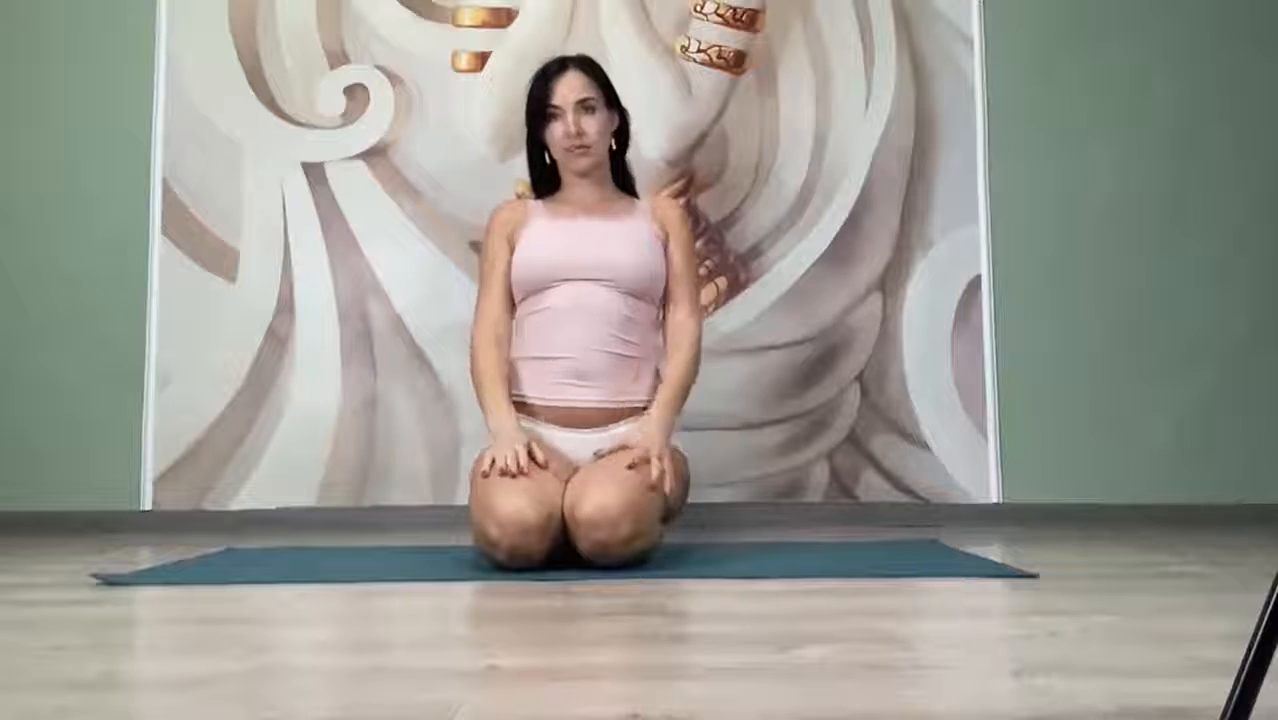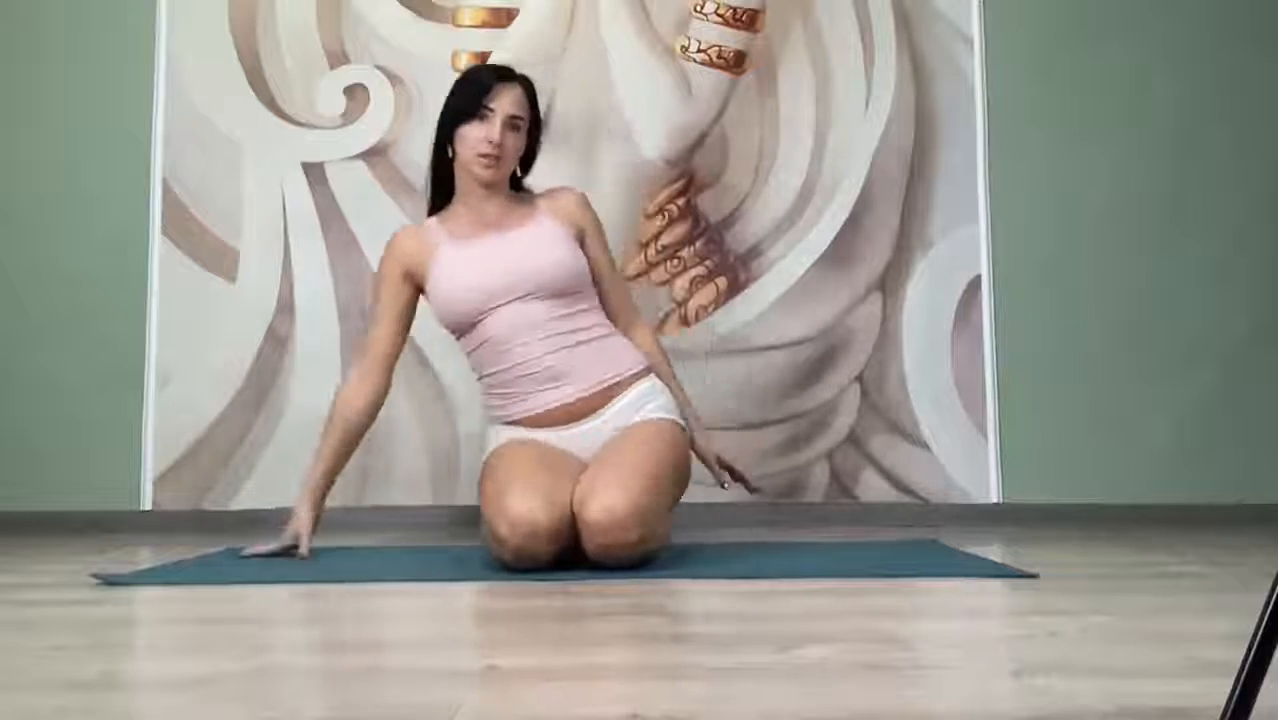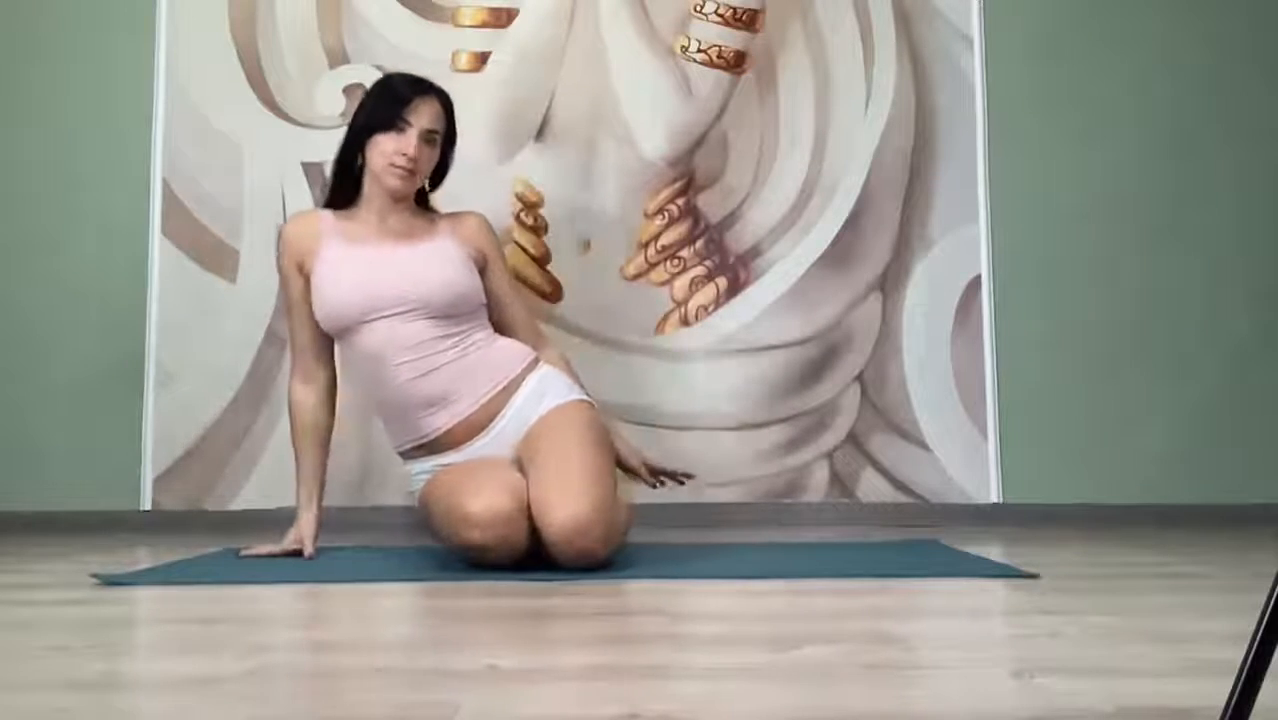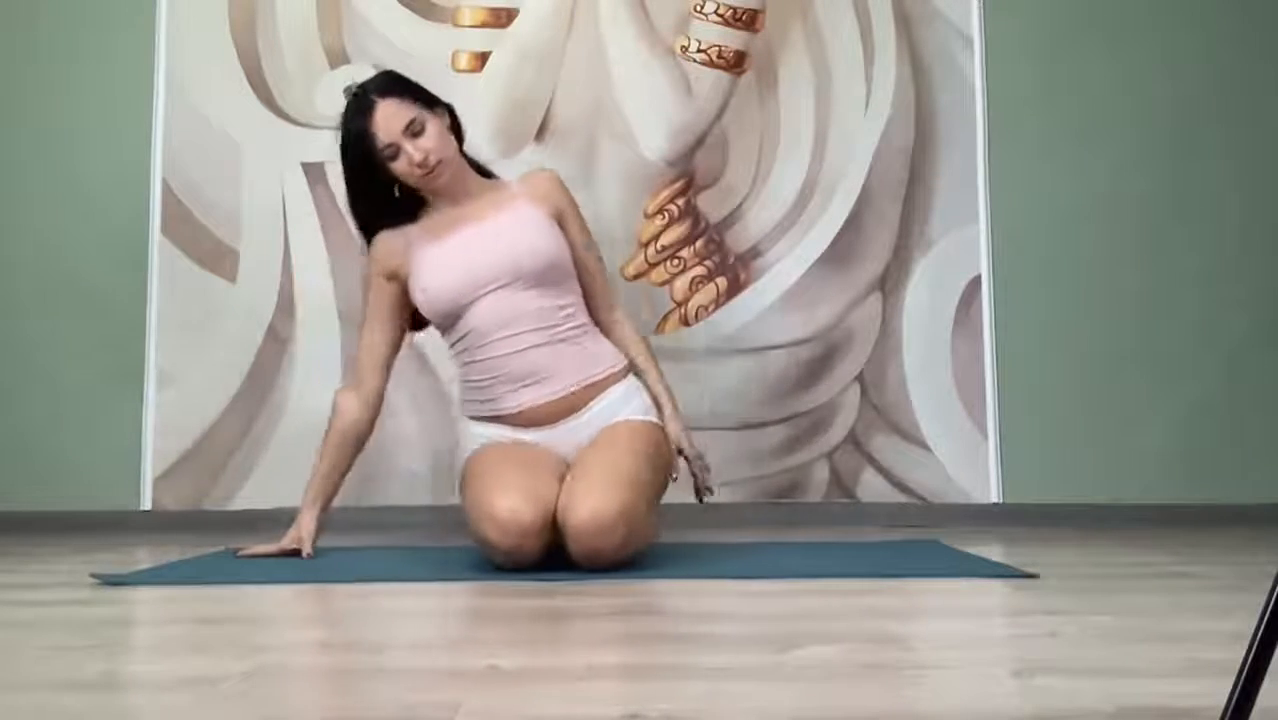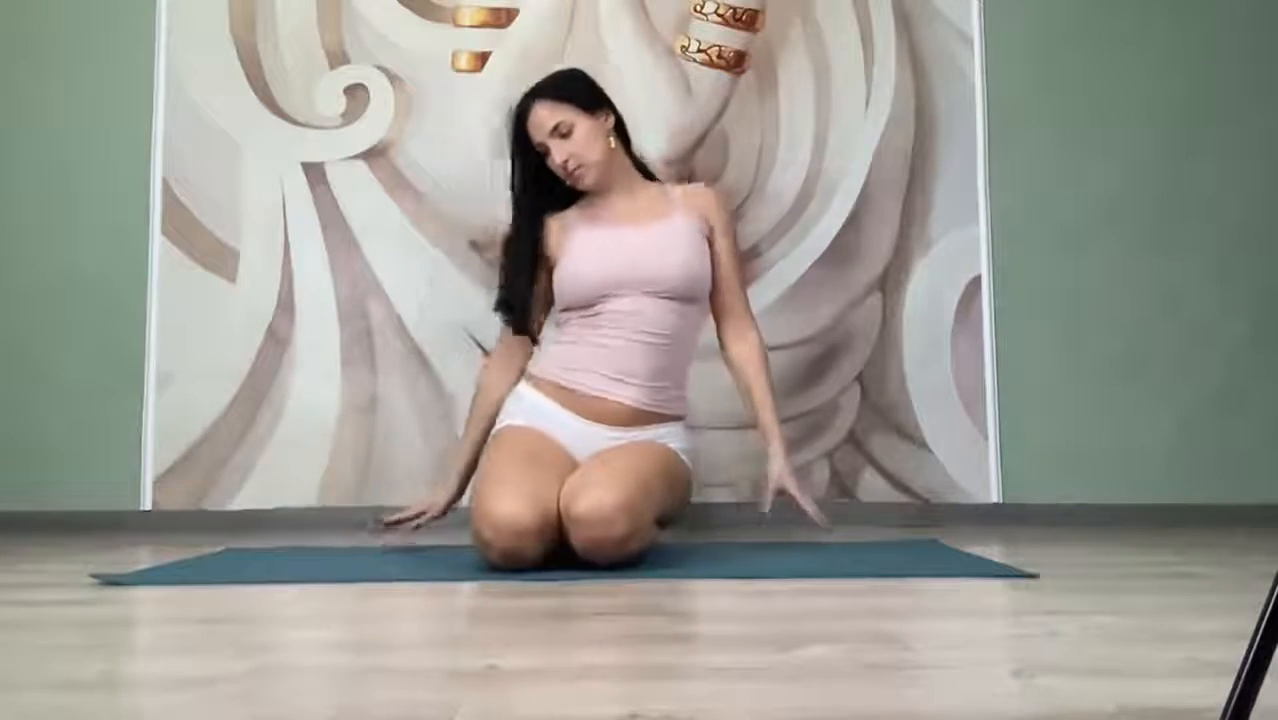
dt=1s
person 1, frame 1
left shoulder: (662, 216)
right shoulder: (513, 219)
left elbow: (684, 329)
right elbow: (489, 333)
left wrist: (656, 426)
right wrist: (504, 428)
left hip: (633, 428)
right hip: (530, 428)
left knee: (605, 525)
right knee: (513, 531)
left ankle: (643, 502)
right ankle: (563, 511)
person 1, frame 2
left shoulder: (566, 209)
right shoulder: (414, 248)
left elbow: (630, 323)
right elbow: (368, 376)
left wrist: (695, 427)
right wrist: (310, 501)
left hip: (631, 410)
right hip: (527, 436)
left knee: (613, 531)
right knee: (525, 536)
left ankle: (631, 498)
right ankle: (574, 500)
person 1, frame 3
left shoulder: (468, 232)
right shoulder: (305, 237)
left elbow: (537, 344)
right elbow: (311, 379)
left wrist: (612, 438)
right wrist: (307, 511)
left hip: (535, 405)
right hip: (445, 462)
left knee: (579, 537)
right knee: (492, 528)
left ankle: (606, 503)
right ankle: (532, 507)
person 1, frame 4
left shoulder: (540, 192)
right shoulder: (394, 249)
left elbow: (609, 312)
right elbow: (362, 388)
left wrist: (668, 410)
right wrist: (311, 510)
left hip: (608, 409)
right hip: (504, 437)
left knee: (598, 534)
right knee: (513, 532)
left ankle: (629, 505)
right ankle: (554, 500)
person 1, frame 5
left shoulder: (697, 205)
right shoulder: (553, 230)
left elbow: (738, 331)
right elbow: (510, 353)
left wrist: (776, 449)
right wrist: (455, 480)
left hip: (649, 437)
right hip: (545, 416)
left knee: (598, 525)
right knee: (505, 532)
left ankle: (646, 509)
right ankle: (565, 510)
